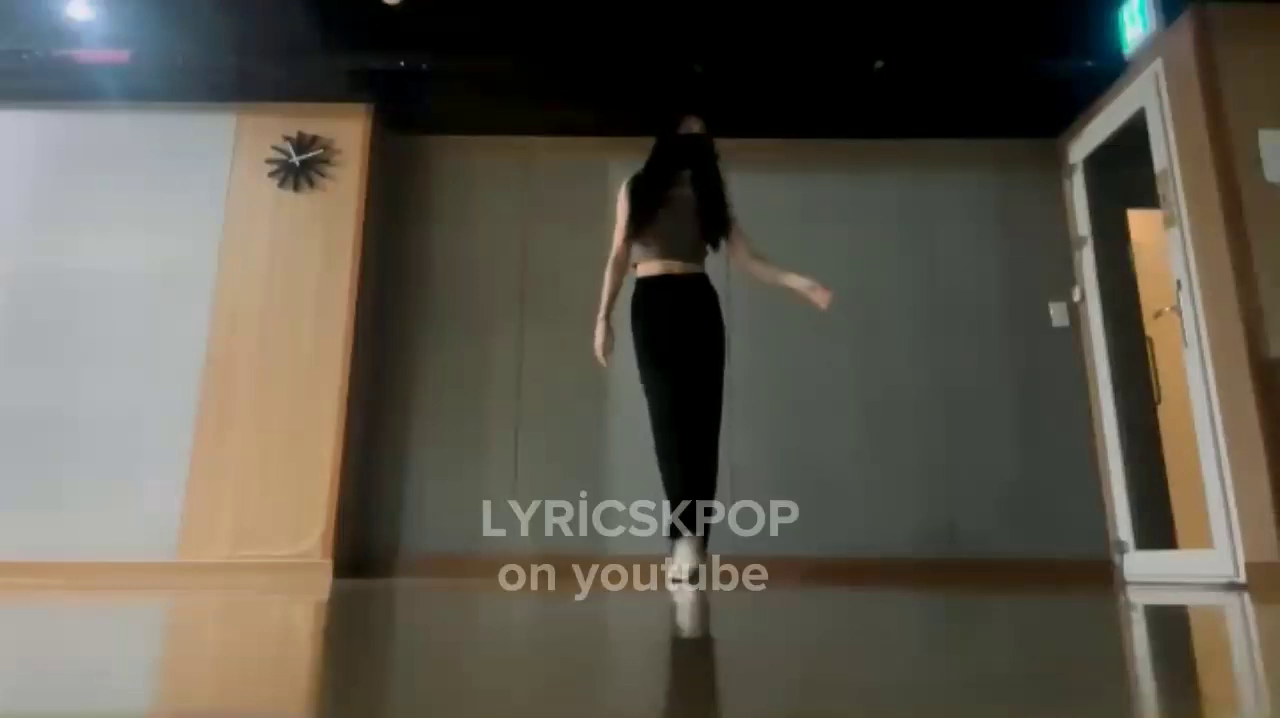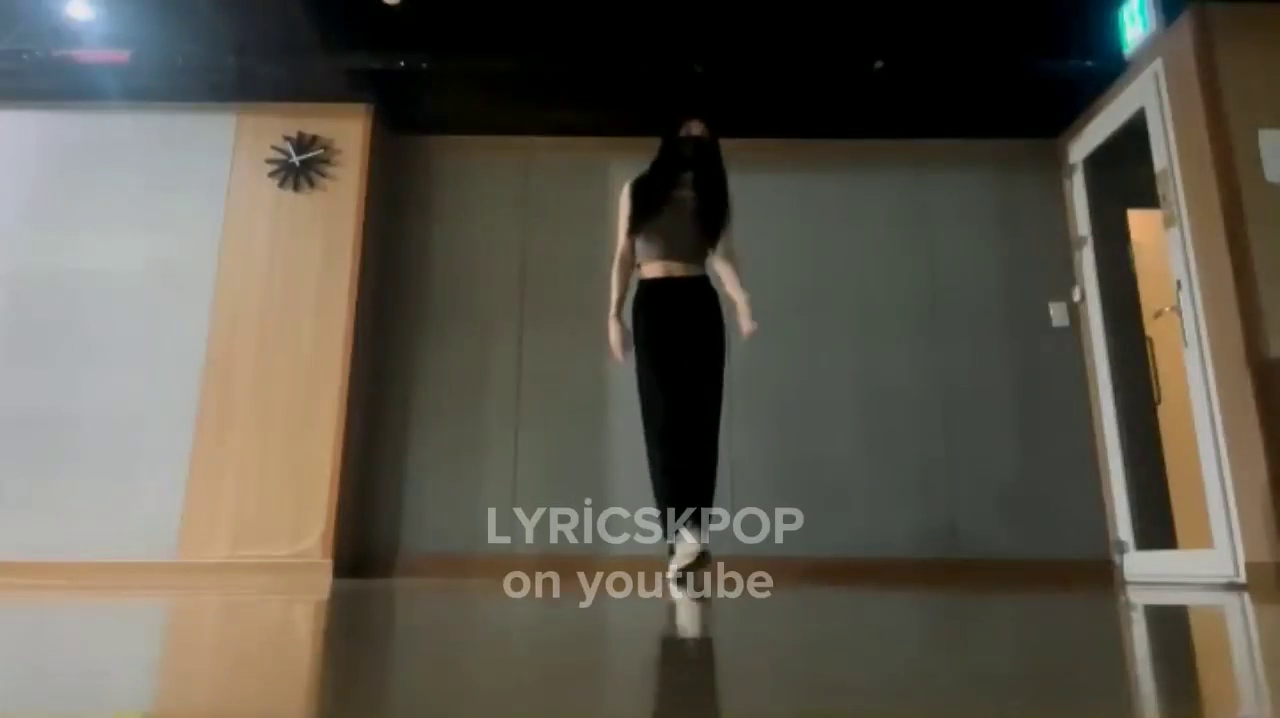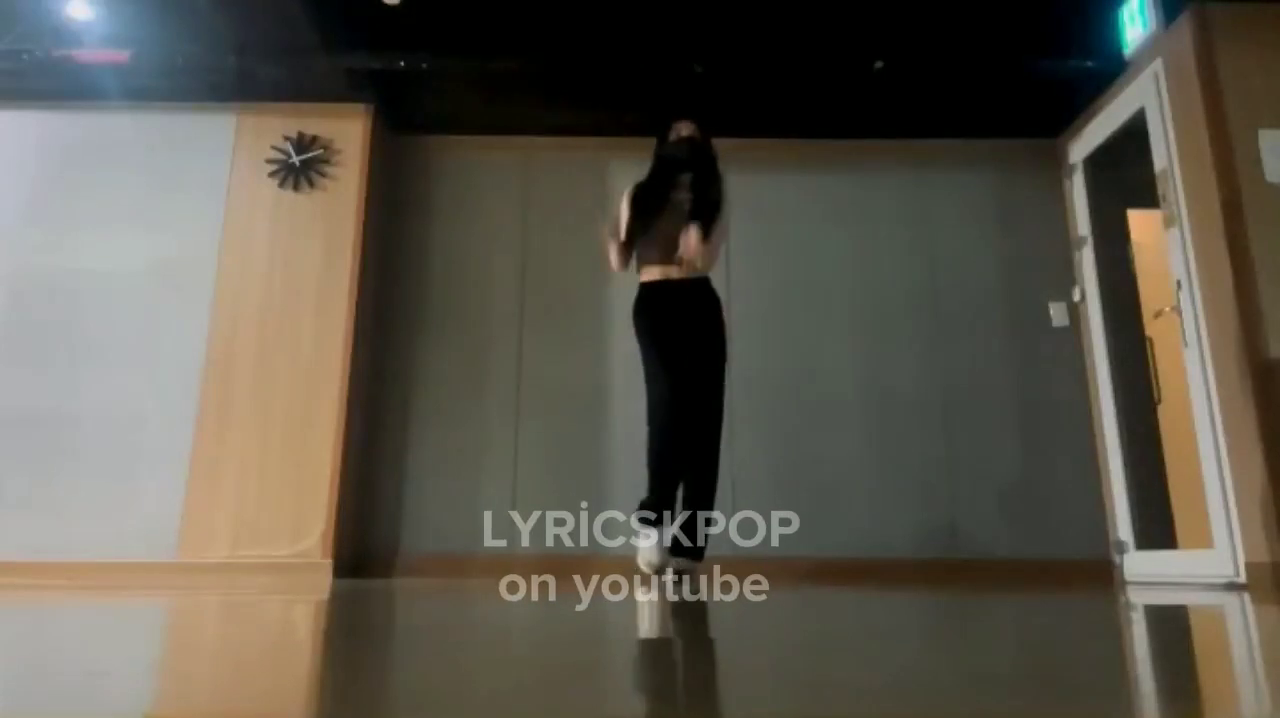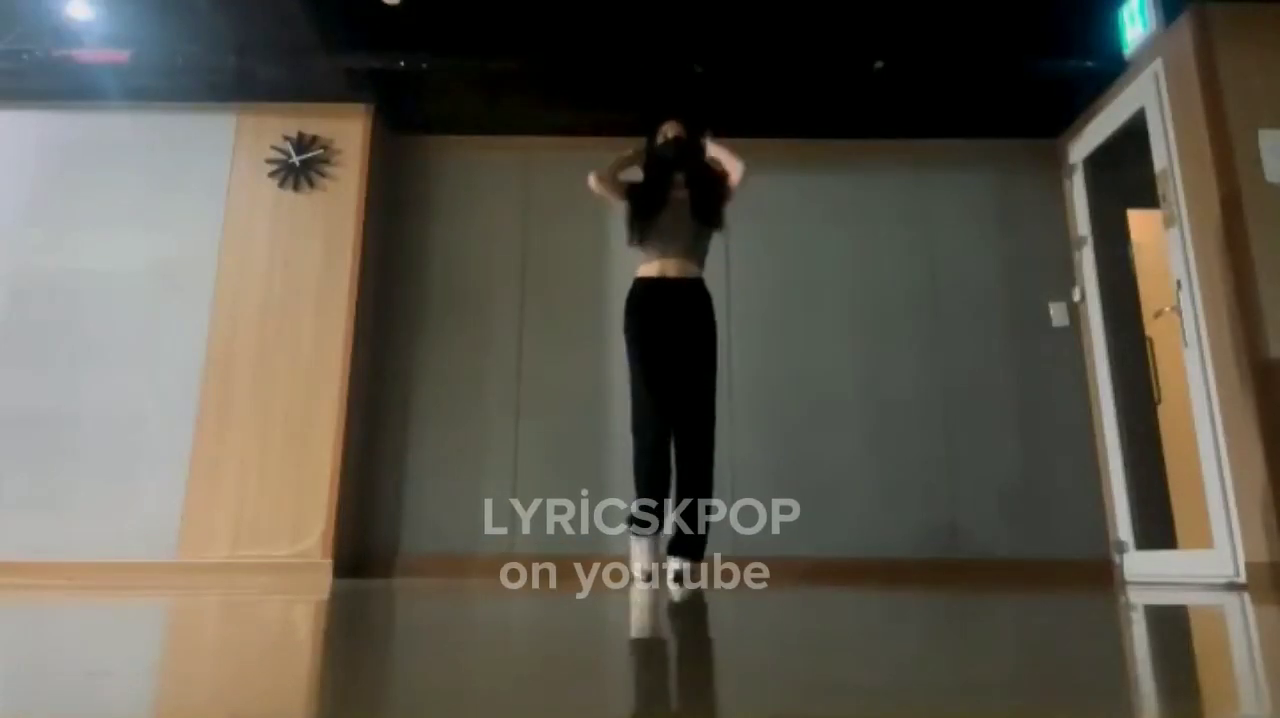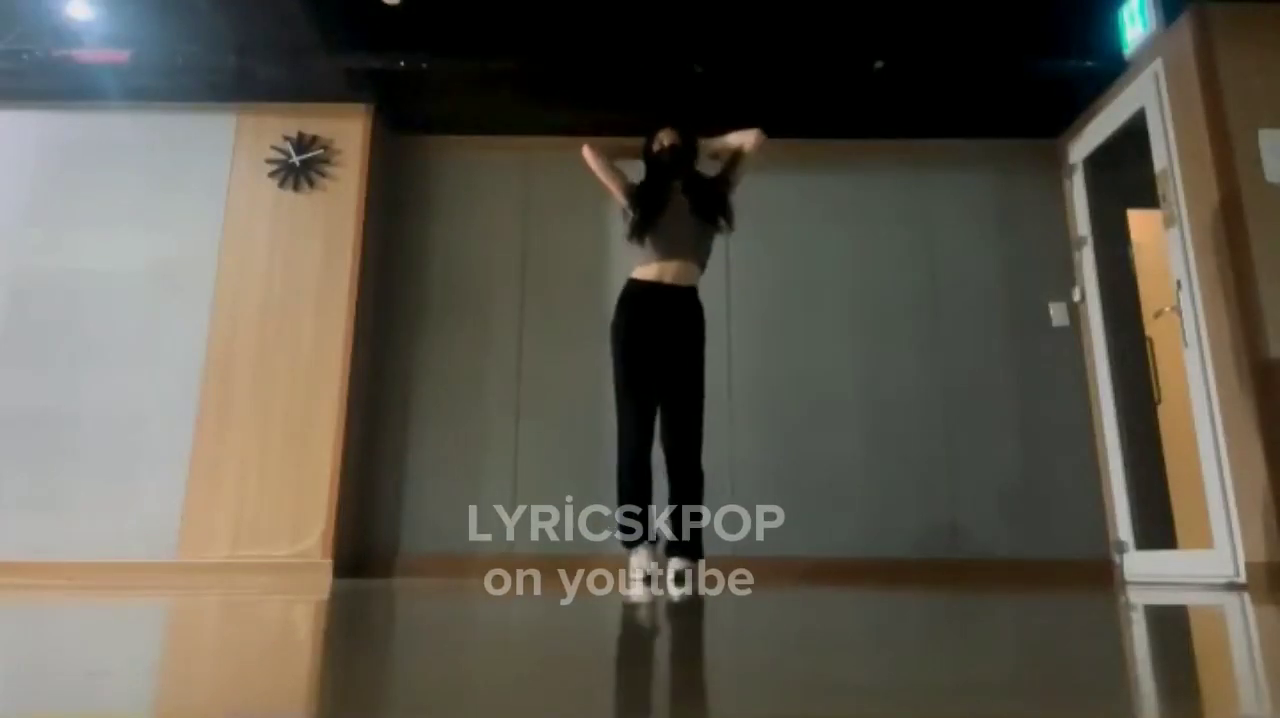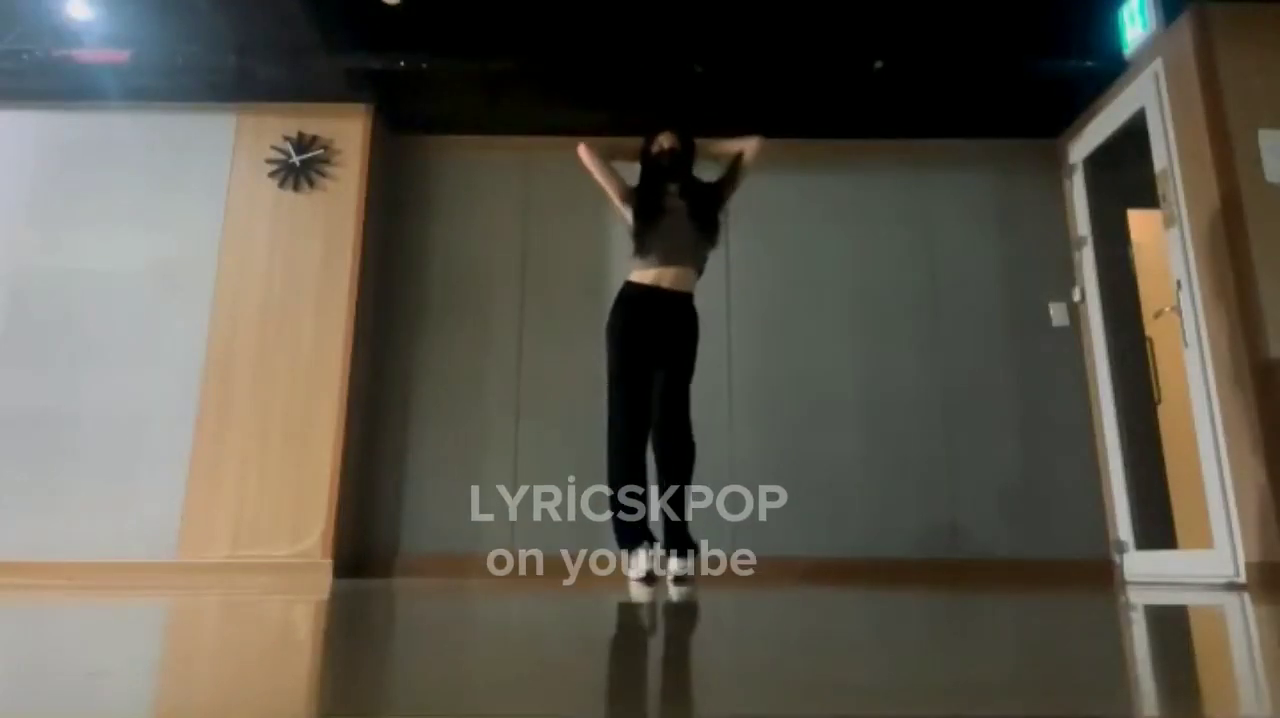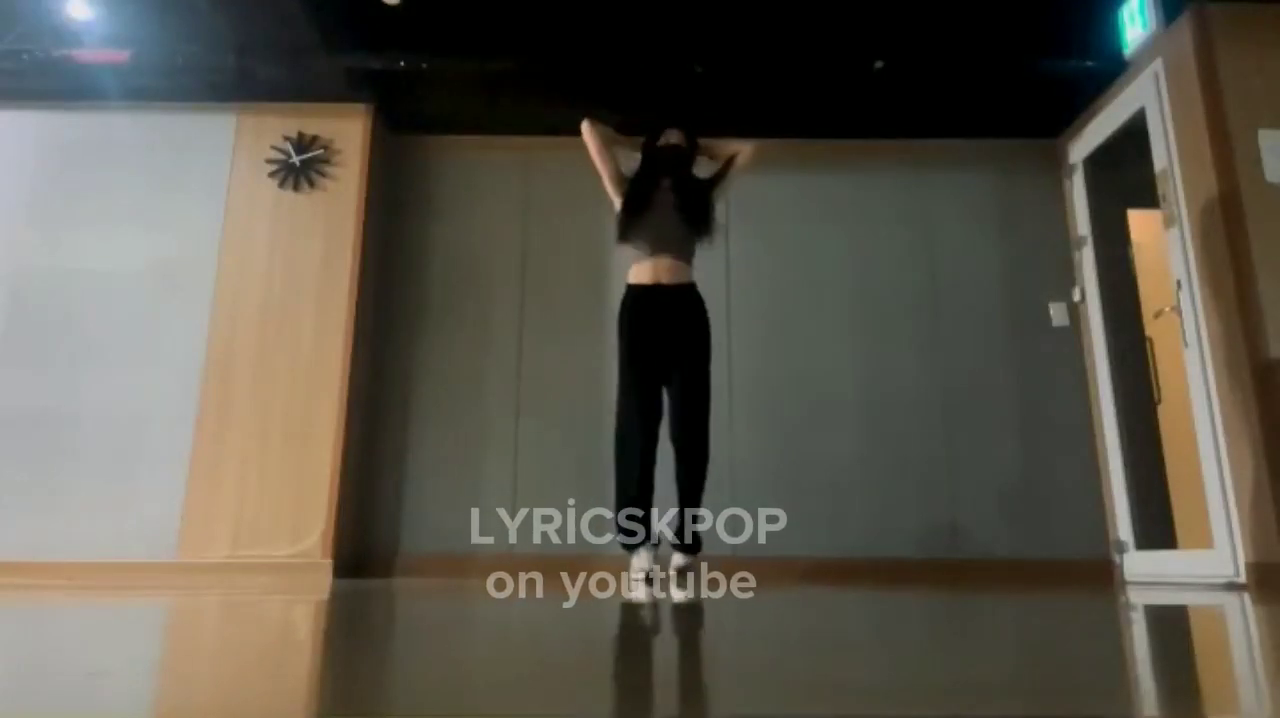
dt=0.2s
person 1, frame 1
left shoulder: (710, 198)
right shoulder: (636, 189)
left elbow: (745, 256)
right elbow: (618, 256)
left wrist: (797, 282)
right wrist: (603, 317)
left hip: (700, 304)
right hip: (652, 302)
left knee: (701, 421)
right knee: (670, 414)
left ankle: (688, 542)
right ankle: (685, 537)
person 1, frame 2
left shoulder: (712, 201)
right shoulder: (638, 191)
left elbow: (721, 257)
right elbow: (623, 256)
left wrist: (741, 298)
right wrist: (615, 315)
left hip: (701, 306)
right hip: (652, 304)
left knee: (700, 422)
right knee: (664, 415)
left ankle: (685, 541)
right ankle: (684, 532)
person 1, frame 3
left shoulder: (709, 200)
right shoulder: (639, 196)
left elbow: (708, 259)
right elbow: (623, 260)
left wrist: (698, 243)
right wrist: (615, 246)
left hip: (699, 304)
right hip: (654, 304)
left knee: (703, 420)
right knee: (668, 402)
left ankle: (685, 547)
right ankle: (655, 521)
person 1, frame 4
left shoulder: (709, 193)
right shoulder: (637, 195)
left elbow: (739, 171)
right elbow: (596, 180)
left wrist: (711, 147)
right wrist: (632, 158)
left hip: (693, 306)
right hip: (646, 302)
left knee: (695, 422)
right knee: (653, 412)
left ankle: (684, 550)
right ankle: (645, 529)
person 1, frame 5
left shoulder: (711, 195)
right shoulder: (639, 197)
left elbow: (753, 139)
right elbow: (590, 150)
left wrist: (707, 146)
right wrist: (643, 152)
left hip: (684, 311)
right hip: (637, 304)
left knee: (683, 428)
right knee: (634, 426)
left ankle: (683, 551)
right ankle: (640, 547)
person 1, frame 6
left shoulder: (708, 200)
right shoulder: (636, 201)
left elbow: (751, 146)
right elbow: (586, 150)
left wrist: (704, 149)
right wrist: (639, 154)
left hip: (679, 316)
right hip: (633, 308)
left knee: (671, 422)
right knee: (627, 426)
left ankle: (677, 547)
right ankle: (637, 547)
person 1, frame 7
left shoulder: (698, 196)
right shoulder: (629, 193)
left elbow: (743, 150)
right elbow: (589, 130)
left wrist: (701, 148)
right wrist: (634, 145)
left hip: (686, 309)
right hip: (640, 308)
left knee: (690, 424)
right knee: (636, 423)
left ankle: (683, 546)
right ankle: (639, 546)
